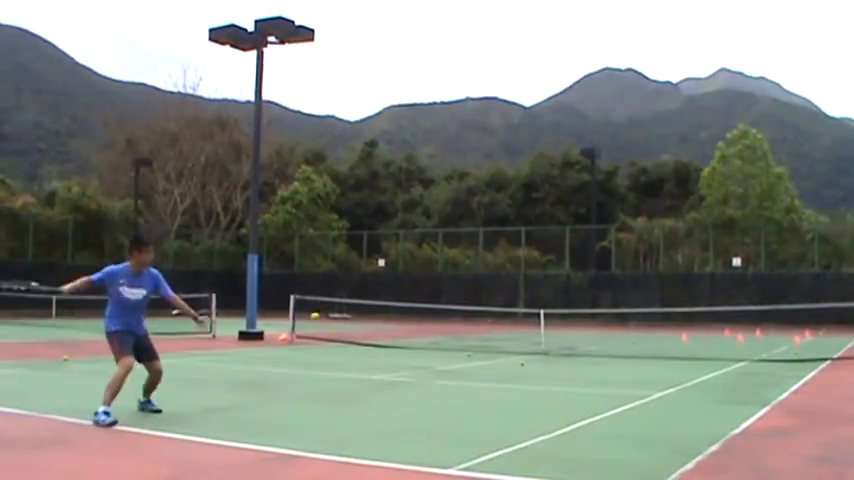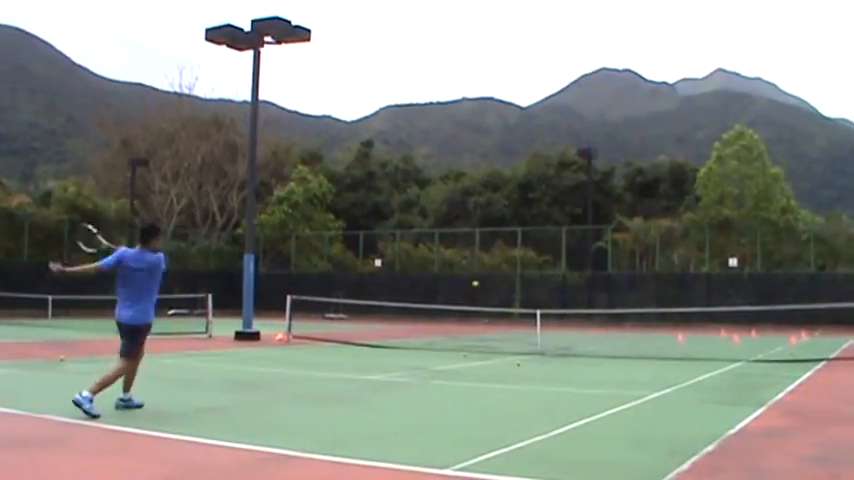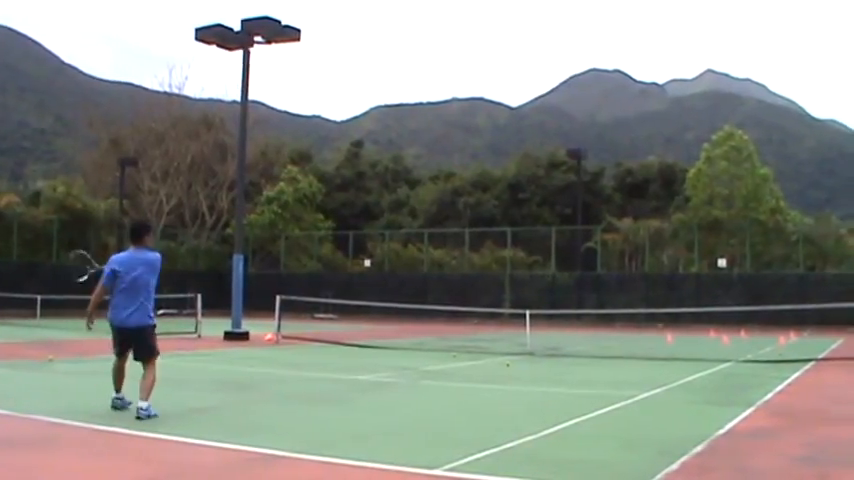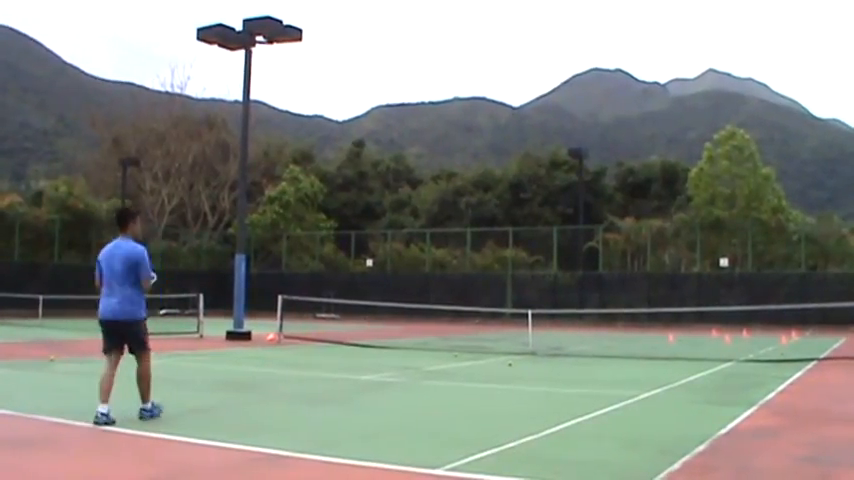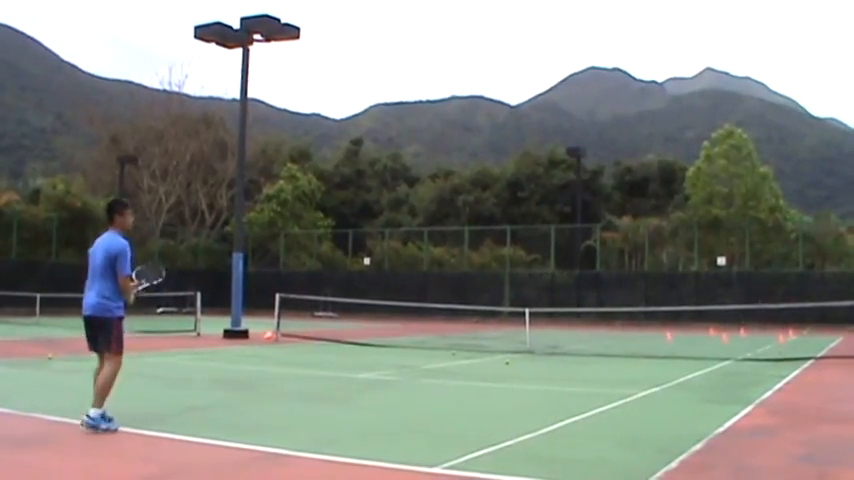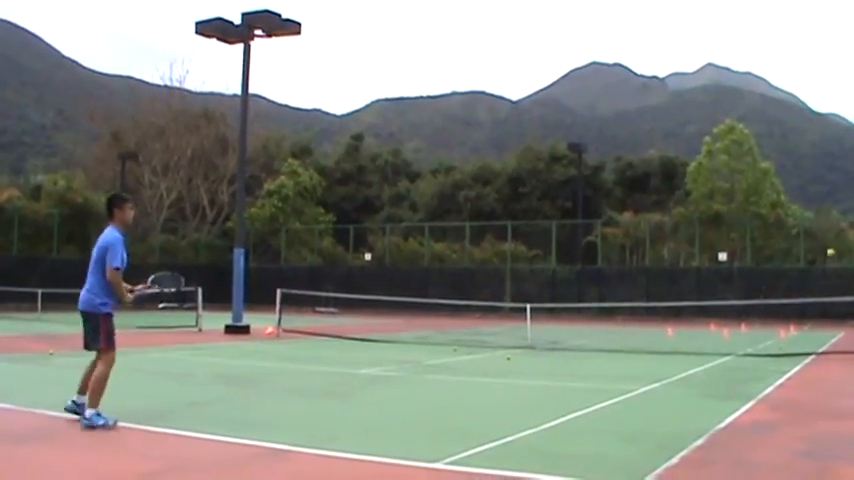
dt=0.4s
person 1, frame 1
left shoulder: (153, 275)
right shoulder: (113, 272)
left elbow: (173, 298)
right elbow: (88, 280)
left wrist: (195, 315)
right wrist: (70, 287)
left hip: (139, 330)
right hip: (117, 328)
left knee: (157, 370)
right knee: (126, 365)
left ankle: (145, 400)
right ankle: (103, 411)
person 1, frame 2
left shoulder: (124, 255)
right shoulder: (159, 260)
left elbow: (96, 268)
left wrist: (66, 269)
left hip: (124, 317)
right hip: (141, 320)
left knee: (137, 355)
right knee: (125, 365)
left ankle: (125, 397)
right ankle: (86, 396)
person 1, frame 3
left shoulder: (116, 261)
right shoulder: (155, 259)
left elbow: (101, 291)
left wrist: (89, 314)
left hip: (118, 320)
right hip: (143, 322)
left knee: (121, 357)
right knee: (150, 364)
left ankle: (118, 397)
right ankle: (143, 406)
person 1, frame 4
left shoulder: (105, 251)
right shoulder: (138, 251)
left elbow: (99, 284)
right elbow: (146, 285)
left hip: (107, 314)
right hip: (132, 314)
left knee: (111, 361)
right knee: (143, 358)
left ankle: (102, 411)
right ankle: (146, 406)
person 1, frame 5
left shoulder: (99, 242)
right shoulder: (120, 244)
right elbow: (123, 282)
left wrist: (126, 288)
right wrist: (129, 297)
left hip: (90, 308)
right hip: (108, 310)
left knee: (103, 360)
right knee: (113, 362)
left ankle: (96, 412)
right ankle: (94, 415)
person 1, frame 6
left shoulder: (108, 236)
right shoulder: (115, 238)
right elbow: (112, 276)
left wrist: (129, 288)
right wrist: (124, 296)
left hip: (91, 303)
right hip: (98, 305)
left knee: (102, 357)
right knee: (107, 359)
left ankle: (78, 401)
right ankle: (91, 414)
